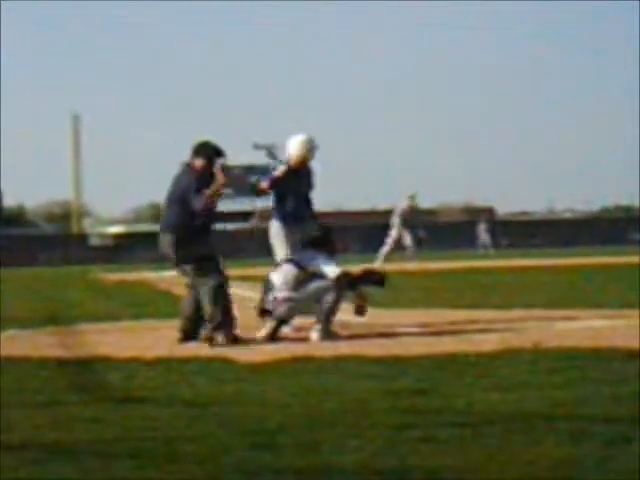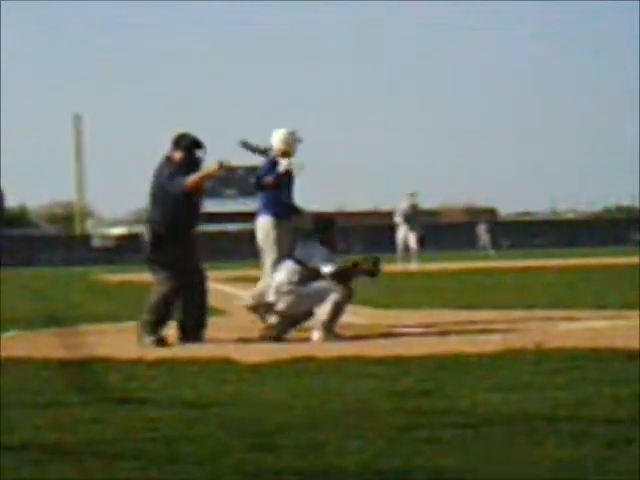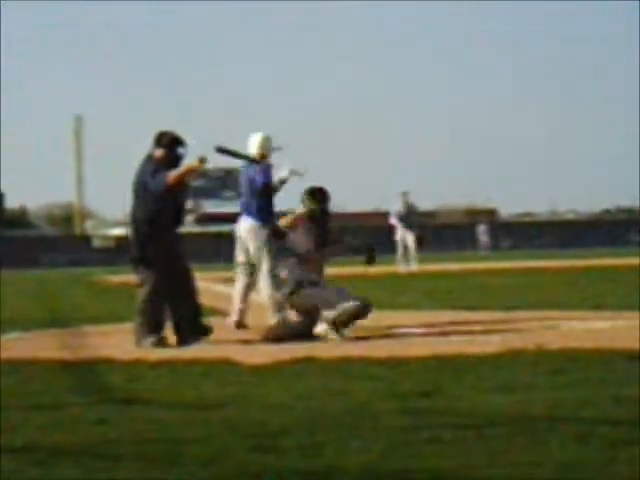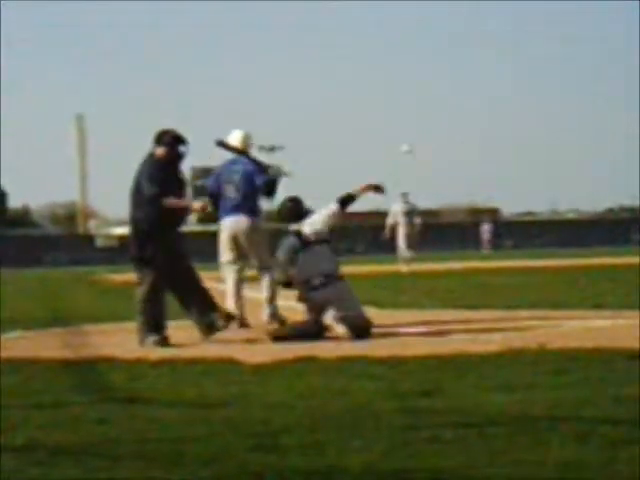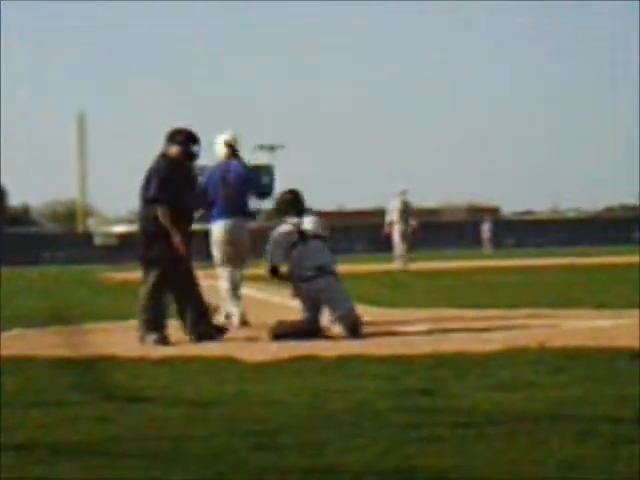
dt=0.3s
person 1, frame 1
left shoulder: (185, 176)
right shoulder: (194, 178)
right elbow: (201, 204)
right wrist: (218, 185)
left hip: (177, 238)
right hip: (184, 239)
left knee: (197, 282)
right knee: (213, 279)
left ankle: (190, 331)
right ankle: (217, 330)
person 1, frame 2
left shoulder: (178, 171)
right shoulder: (168, 171)
right elbow: (184, 185)
right wrist: (207, 172)
left hip: (181, 236)
right hip: (165, 237)
left knee: (194, 283)
right knee: (170, 285)
left ankle: (191, 331)
right ankle: (148, 331)
person 1, frame 3
left shoulder: (164, 169)
right shoulder: (150, 169)
right elbow: (166, 181)
right wrist: (188, 168)
left hip: (166, 235)
right hip: (149, 236)
left knee: (181, 282)
right knee: (153, 285)
left ankle: (189, 330)
right ankle: (146, 333)
person 1, frame 4
left shoulder: (168, 169)
right shoulder: (150, 169)
right elbow: (158, 200)
right wrist: (190, 205)
left hip: (168, 234)
right hip: (151, 236)
left knee: (186, 279)
right knee: (153, 284)
left ankle: (209, 320)
right ankle: (150, 332)
person 1, frame 5
left shoulder: (181, 169)
right shoulder: (161, 168)
right elbow: (158, 205)
left wrist: (181, 234)
right wrist: (175, 234)
left hip: (177, 234)
right hip: (160, 236)
left knee: (186, 283)
right knee: (157, 284)
left ankle: (200, 328)
right ankle: (150, 330)
person 2, frame 1
left shoulder: (306, 171)
right shoulder: (279, 171)
right elbow: (260, 191)
left wrist: (312, 219)
right wrist: (276, 176)
left hip: (302, 226)
right hip: (282, 226)
person 2, frame 2
left shoulder: (285, 165)
right shoulder: (270, 164)
right elbow: (259, 184)
left wrist: (296, 211)
right wrist: (280, 171)
left hip: (281, 221)
right hip: (270, 221)
left knee: (276, 267)
right knee: (274, 267)
left ankle: (256, 300)
person 2, frame 3
left shoulder: (246, 169)
right shoulder: (262, 169)
right elbow: (266, 191)
right wrist: (283, 179)
left hip: (244, 224)
right hip: (257, 225)
left knee: (244, 274)
right knee: (267, 272)
left ankle: (236, 317)
right ankle: (278, 319)
person 2, frame 4
left shoulder: (220, 170)
right shoulder: (254, 166)
left elbow: (213, 200)
right elbow: (268, 191)
right wrist: (275, 175)
left hip: (227, 223)
right hip: (250, 221)
left knee: (232, 272)
right knee: (265, 267)
left ankle: (237, 316)
right ankle: (271, 312)
person 2, frame 5
left shoulder: (210, 174)
right shoulder: (245, 170)
left hip: (219, 225)
right hip: (240, 223)
left knee: (225, 273)
right knee: (237, 271)
left ankle: (236, 315)
right ankle: (232, 313)
person 3, frame 1
left shoulder: (302, 255)
right shoulder: (319, 258)
right elbow: (344, 278)
left hip: (270, 305)
right hip: (281, 301)
right knee: (334, 285)
left ankle: (272, 326)
right ankle: (321, 330)
person 3, frame 2
left shoulder: (307, 246)
right shoulder: (319, 249)
right elbow: (335, 275)
left wrist: (357, 267)
right wrist: (358, 268)
right knee: (343, 290)
left ankle: (275, 328)
right ankle: (323, 330)
person 3, frame 3
left shoulder: (318, 228)
right shoulder: (301, 227)
right wrist: (302, 213)
right hip: (307, 288)
left knee: (310, 325)
right knee: (363, 306)
left ankle: (275, 332)
right ankle: (328, 323)
person 3, frame 4
left shoulder: (285, 245)
right shoulder: (314, 222)
left elbow: (285, 281)
right elbow: (342, 203)
right wrist: (366, 188)
left hip: (309, 292)
right hip: (332, 285)
left knee: (315, 327)
right knee: (362, 329)
left ankle: (284, 332)
right ankle: (336, 318)
person 3, frame 5
left shoulder: (278, 234)
right shoulder: (314, 221)
left elbow: (273, 270)
left hip: (302, 285)
right hip: (326, 279)
left knee: (312, 325)
right knee: (353, 328)
left ankle: (281, 329)
